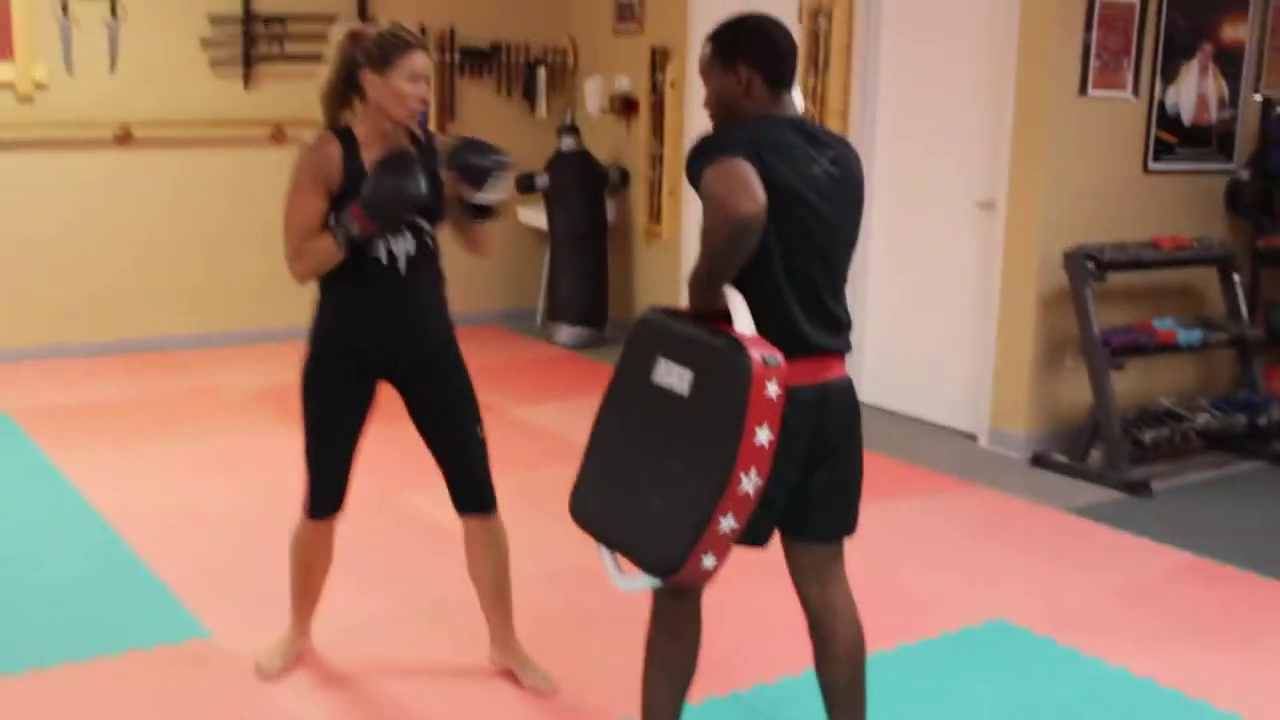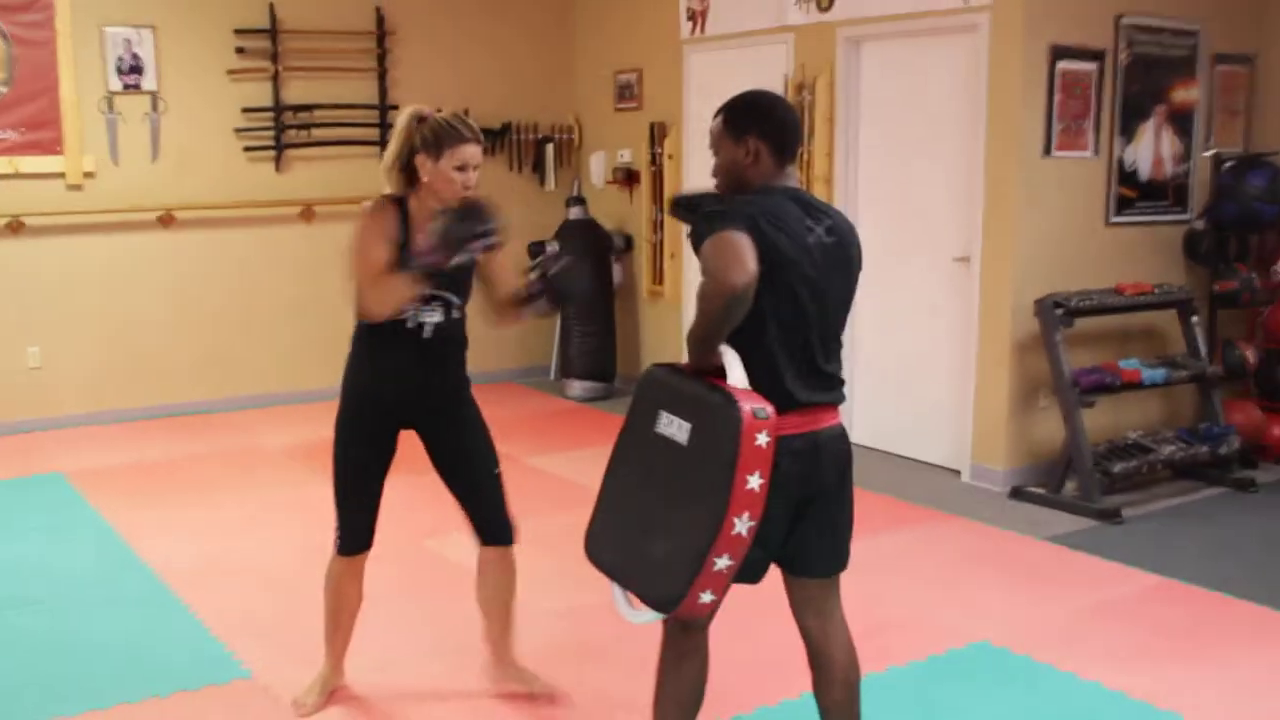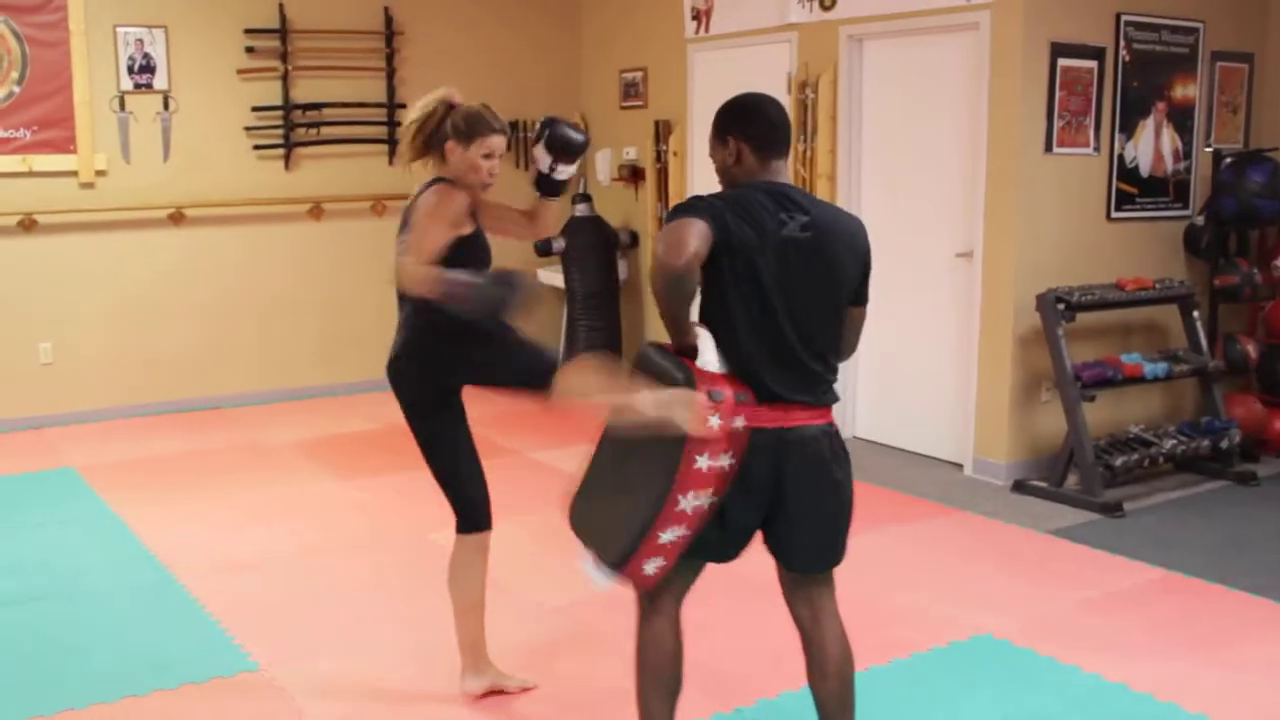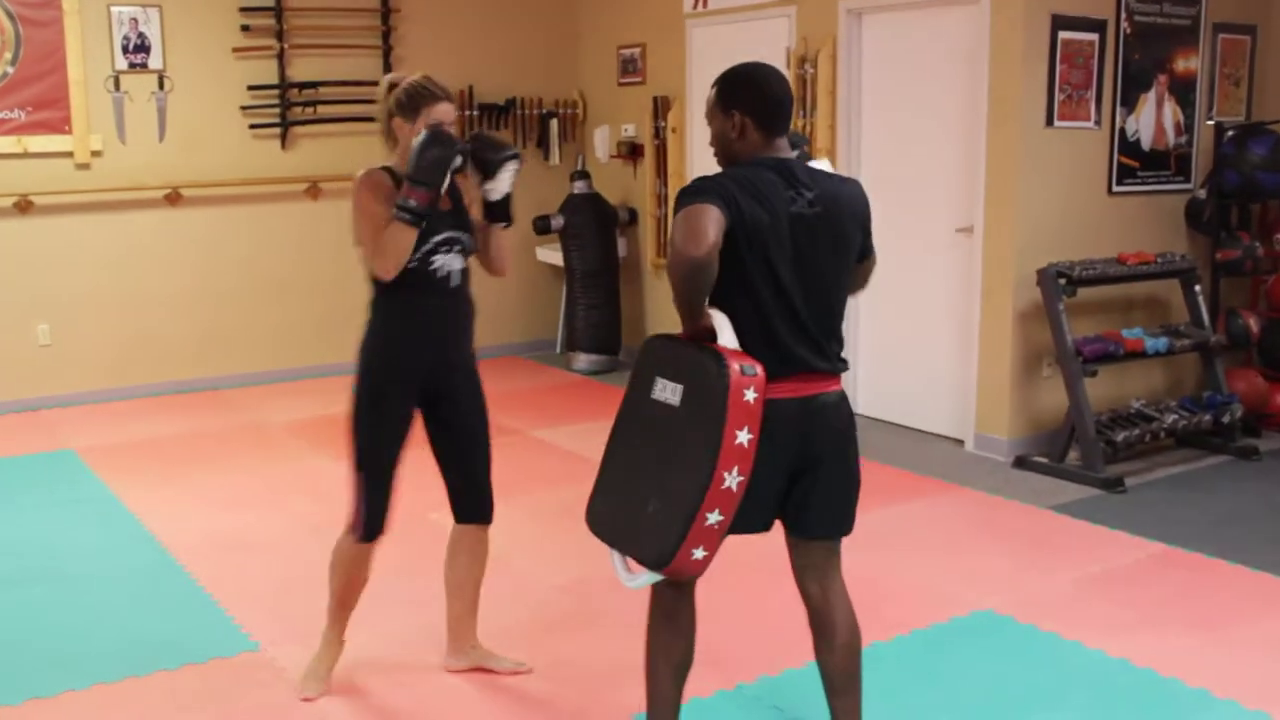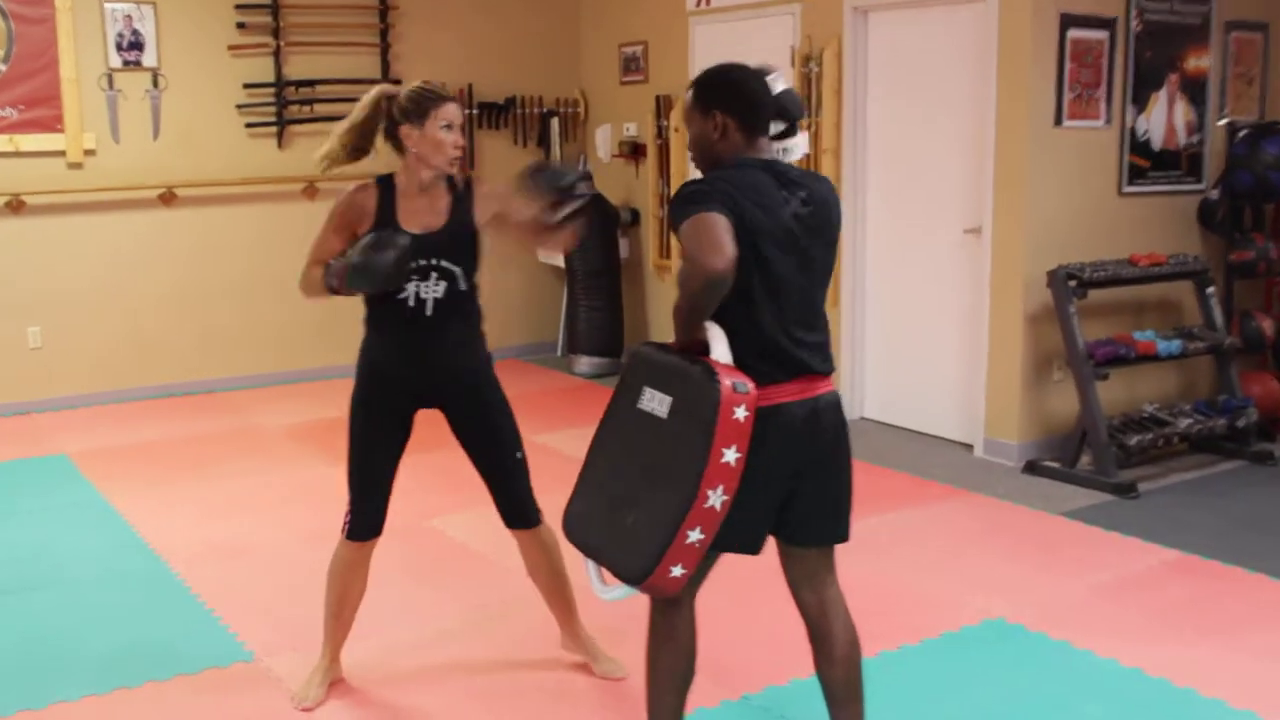
dt=0.4s
person 1, frame 1
left shoulder: (727, 147)
right shoulder: (841, 158)
left elbow: (742, 207)
left wrist: (702, 294)
right hip: (829, 392)
right knee: (824, 579)
person 1, frame 2
left shoulder: (730, 217)
right shoulder: (840, 231)
left elbow: (735, 279)
left wrist: (699, 346)
right hip: (824, 440)
left knee: (687, 613)
right knee: (821, 615)
person 1, frame 3
left shoulder: (710, 213)
right shoulder: (847, 231)
left elbow: (675, 260)
right elbow: (845, 342)
left wrist: (681, 333)
right hip: (812, 438)
left knee: (661, 594)
right knee: (816, 607)
person 1, frame 4
left shoulder: (717, 193)
right shoulder: (848, 197)
left elbow: (693, 251)
left wrist: (692, 316)
right hip: (823, 408)
left knee: (675, 571)
right knee: (823, 580)
person 1, frame 5
left shoulder: (708, 195)
right shoulder: (821, 194)
left elbow: (713, 264)
left wrist: (686, 326)
right hip: (817, 413)
left knee: (673, 585)
right knee: (819, 590)
person 2, frame 1
left shoulder: (427, 149)
right shoulder: (325, 155)
left elbow: (478, 244)
right elbow: (300, 263)
left wrist: (480, 199)
right wrist: (361, 219)
left hip: (426, 338)
right hip: (345, 344)
left knee: (477, 496)
right knee: (323, 503)
left ankle: (505, 646)
right ankle: (298, 633)
person 2, frame 2
left shoulder: (469, 223)
right shoulder: (380, 217)
left elbow: (502, 307)
right elbow: (376, 306)
left wrist: (536, 291)
right wrist: (436, 260)
left hip: (444, 393)
right hip: (372, 393)
left knee: (496, 530)
right knee: (353, 543)
left ankle: (504, 666)
person 2, frame 3
left shoulder: (463, 201)
right shoulder: (443, 198)
left elbow: (534, 228)
right elbow: (409, 270)
left wrist: (554, 175)
right wrist: (465, 290)
left hip: (419, 368)
right hip: (442, 347)
left knee: (474, 522)
right knee: (554, 373)
left ankle: (475, 667)
person 2, frame 4
left shoulder: (455, 186)
right shoulder: (377, 183)
left elbow: (498, 263)
right elbow: (383, 265)
left wrist: (497, 194)
right wrist: (415, 190)
left hip: (453, 359)
right hip: (394, 355)
left knee: (475, 510)
right knee: (369, 521)
left ankle: (462, 645)
right ankle: (330, 643)
person 2, frame 5
left shoulder: (475, 198)
right shoulder: (364, 200)
left elbow: (554, 234)
right elbow: (310, 280)
left wrist: (558, 207)
right wrist: (346, 272)
left hip: (464, 369)
right hip: (387, 374)
left knee: (523, 512)
right knee: (362, 526)
left ankle: (575, 634)
right ankle: (328, 663)
